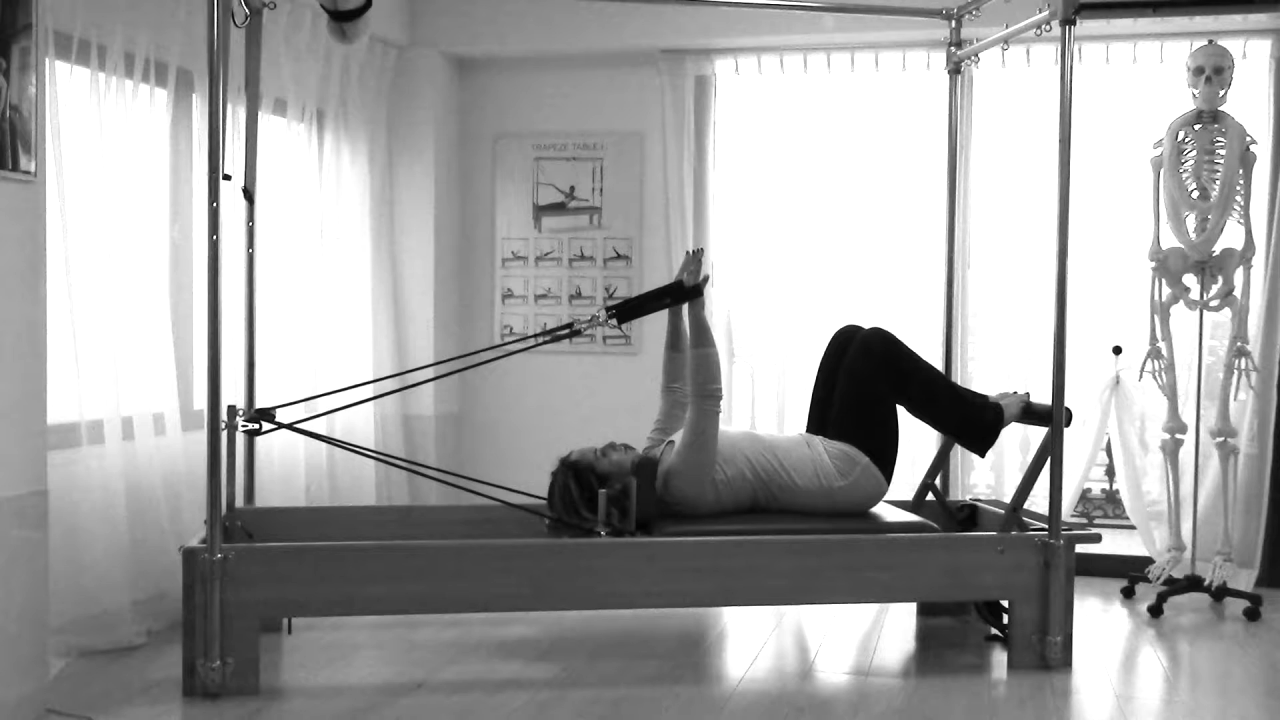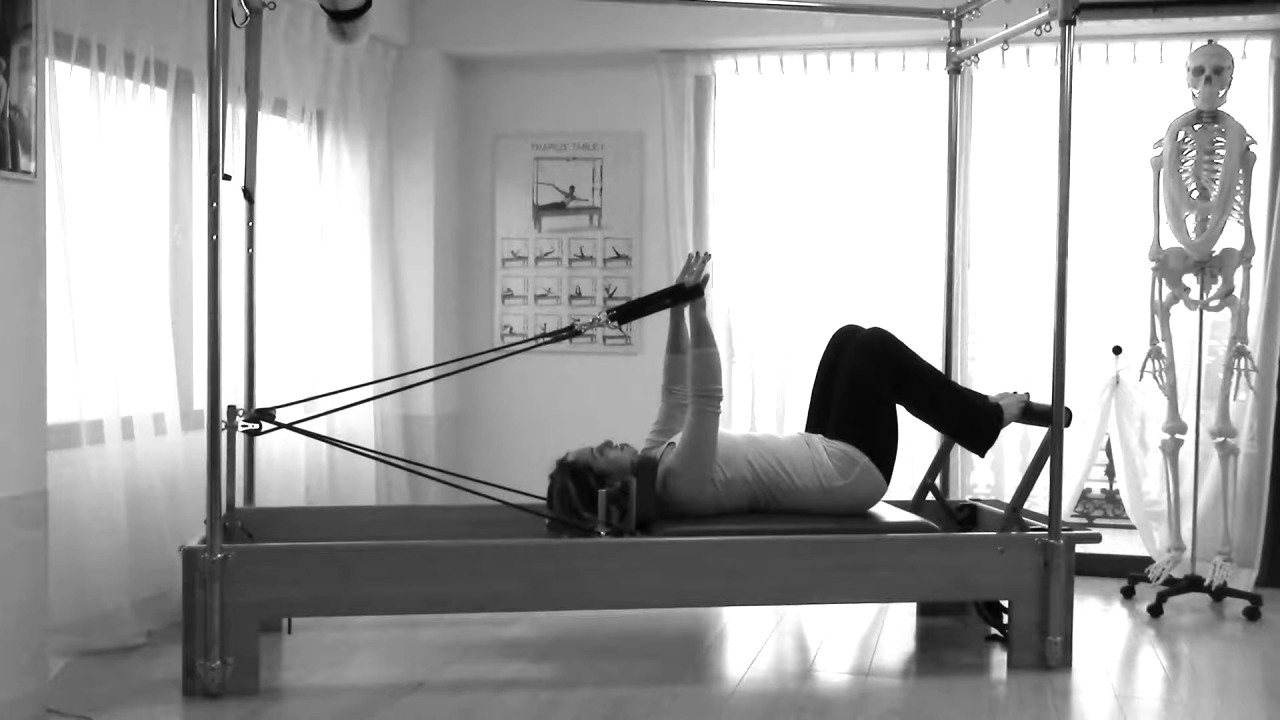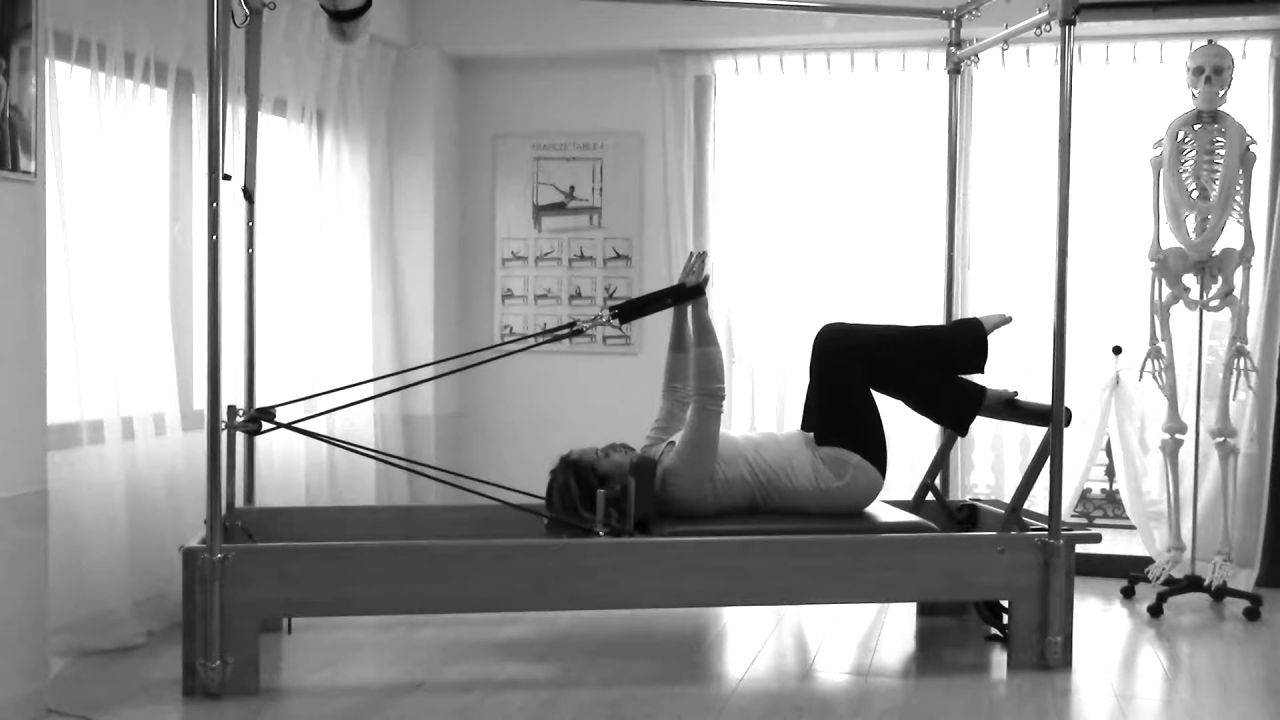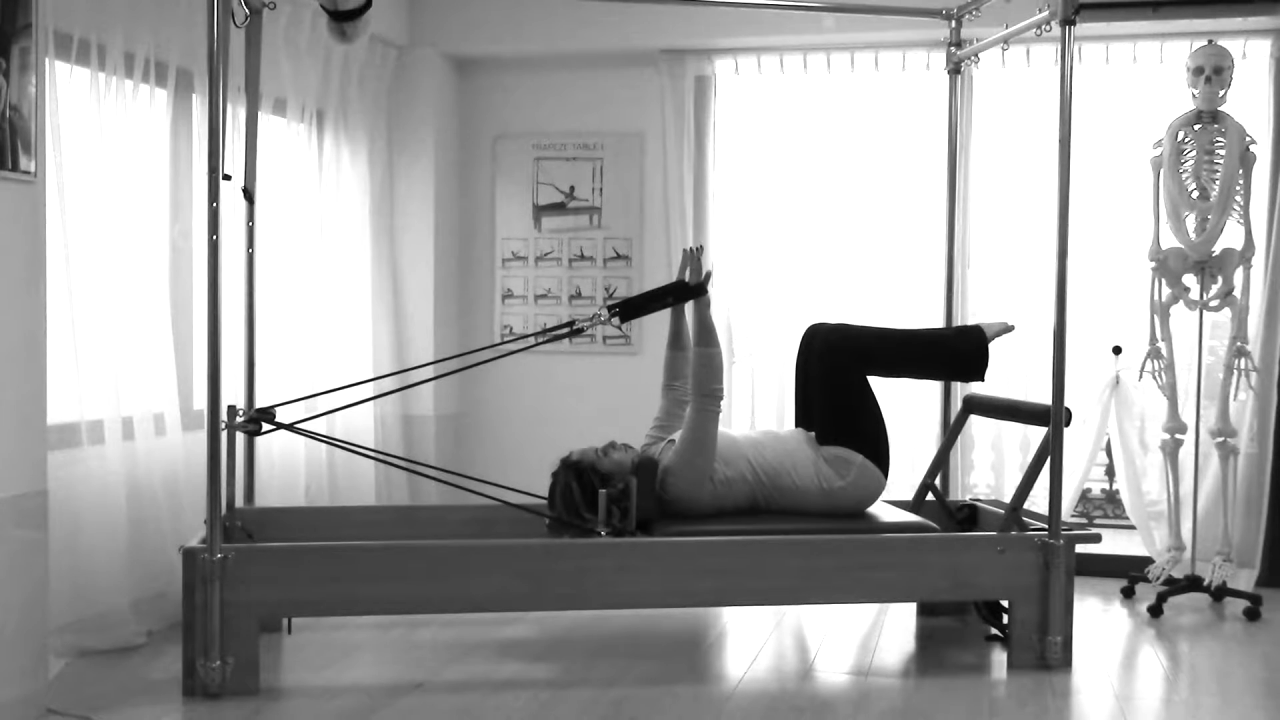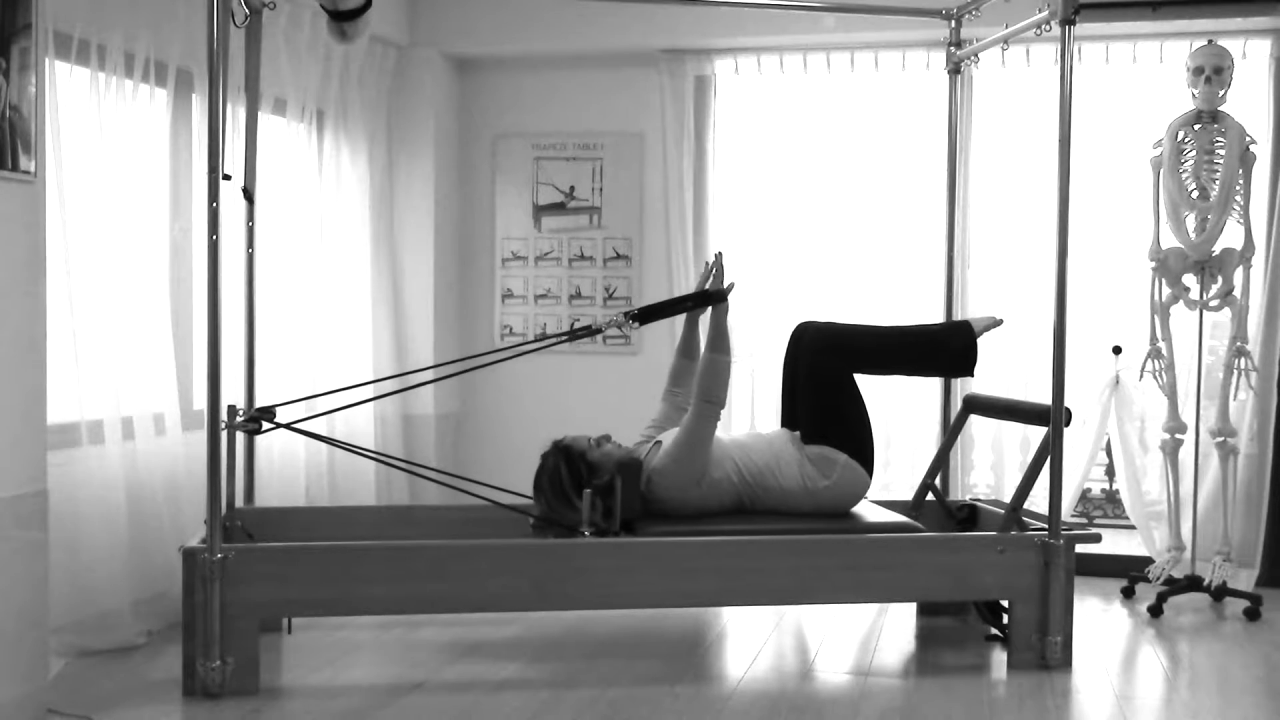
dt=1s
person 1, frame 1
left shoulder: (655, 461)
right shoulder: (680, 482)
left elbow: (676, 394)
right elbow: (705, 397)
left wrist: (675, 310)
right wrist: (695, 309)
left hip: (822, 459)
right hip: (849, 473)
left knee: (852, 337)
right knee: (876, 346)
left ankle: (971, 410)
right ankle: (986, 418)
person 1, frame 2
left shoulder: (655, 461)
right shoulder: (678, 483)
left elbow: (676, 395)
right elbow: (705, 398)
left wrist: (677, 311)
right wrist: (696, 309)
left hip: (821, 458)
right hip: (849, 474)
left knee: (850, 338)
right knee: (874, 346)
left ankle: (970, 411)
right ankle: (985, 417)
person 1, frame 3
left shoulder: (654, 459)
right shoulder: (678, 482)
left elbow: (676, 392)
right elbow: (707, 398)
left wrist: (679, 309)
right wrist: (698, 307)
left hip: (816, 460)
right hip: (846, 474)
left knee: (842, 353)
right knee: (836, 342)
left ankle: (971, 399)
right ankle: (969, 341)
person 1, frame 4
left shoulder: (655, 456)
right shoulder: (678, 482)
left elbow: (677, 391)
right elbow: (705, 397)
left wrist: (677, 306)
right wrist: (699, 307)
left hip: (814, 461)
right hip: (847, 474)
left knee: (820, 341)
right knee: (832, 344)
left ankle: (964, 349)
right ankle: (970, 348)
person 1, frame 5
left shoulder: (644, 457)
right shoulder: (666, 478)
left elbow: (678, 396)
right elbow: (707, 403)
left wrist: (694, 315)
right wrist: (717, 315)
left hip: (801, 459)
right hip: (831, 472)
left knee: (811, 339)
right knee: (822, 344)
left ankle: (956, 340)
right ankle: (960, 340)
